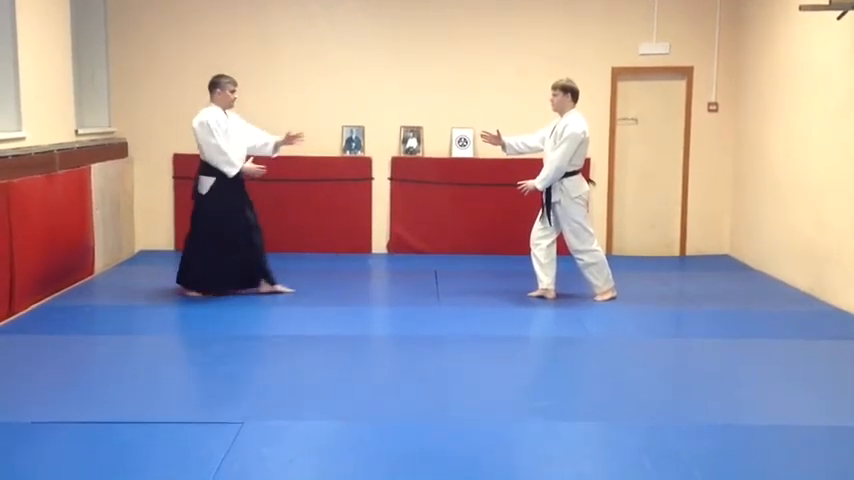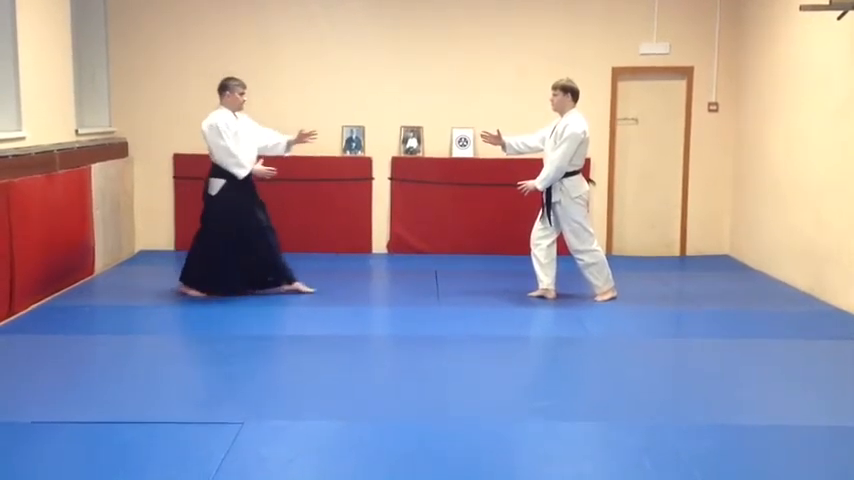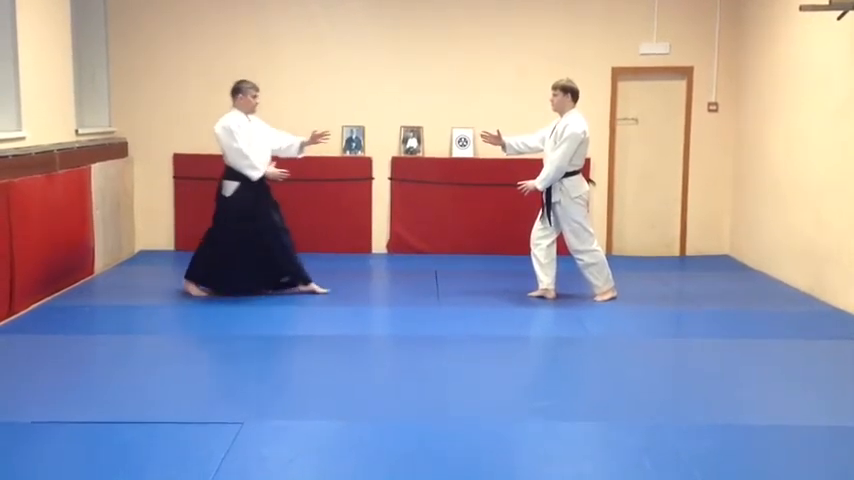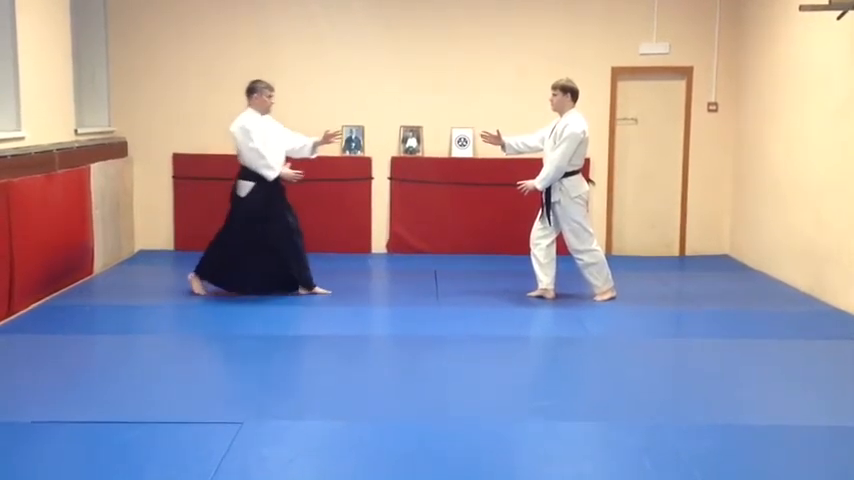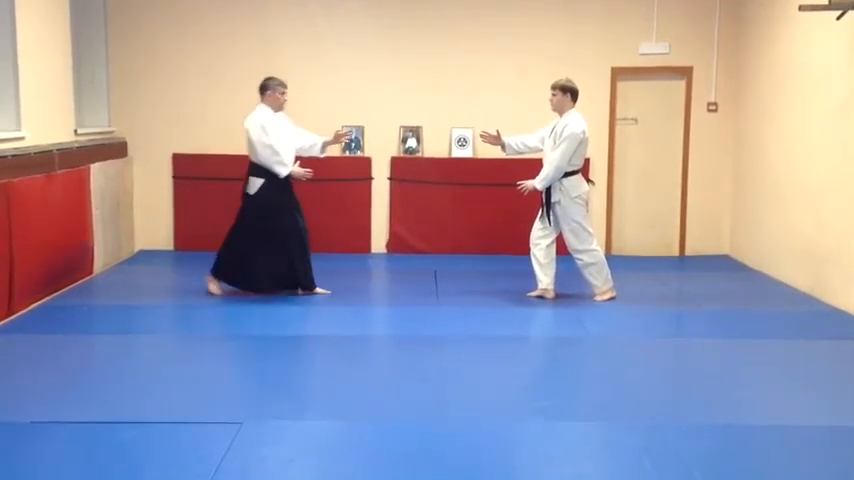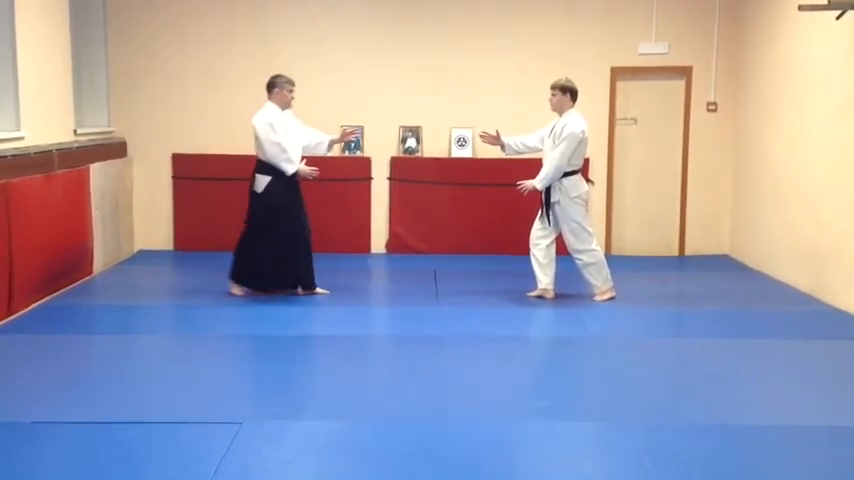
dt=0.1s
person 1, frame 1
left shoulder: (574, 126)
right shoulder: (560, 124)
left elbow: (559, 162)
right elbow: (535, 141)
left wrist: (538, 183)
right wrist: (504, 143)
left hip: (569, 191)
right hip: (556, 191)
left knee: (582, 242)
right knee: (541, 237)
left ankle: (606, 288)
right ankle: (547, 287)
person 1, frame 2
left shoulder: (575, 126)
right shoulder: (560, 124)
left elbow: (559, 162)
right elbow: (535, 141)
left wrist: (538, 184)
right wrist: (504, 142)
left hip: (569, 191)
right hip: (556, 191)
left knee: (582, 242)
right knee: (541, 237)
left ankle: (606, 288)
right ankle: (547, 287)
person 1, frame 3
left shoulder: (574, 126)
right shoulder: (560, 124)
left elbow: (559, 162)
right elbow: (535, 141)
left wrist: (538, 183)
right wrist: (504, 143)
left hip: (569, 191)
right hip: (557, 191)
left knee: (582, 242)
right knee: (541, 237)
left ankle: (606, 288)
right ankle: (547, 287)
person 1, frame 4
left shoulder: (574, 126)
right shoulder: (559, 123)
left elbow: (559, 162)
right elbow: (534, 141)
left wrist: (538, 183)
right wrist: (504, 142)
left hip: (568, 191)
right hip: (556, 191)
left knee: (582, 242)
right knee: (541, 237)
left ankle: (605, 287)
right ankle: (546, 287)
person 1, frame 5
left shoulder: (574, 126)
right shoulder: (559, 123)
left elbow: (559, 162)
right elbow: (534, 141)
left wrist: (537, 183)
right wrist: (504, 143)
left hip: (569, 191)
right hip: (556, 191)
left knee: (582, 242)
right knee: (541, 237)
left ankle: (605, 288)
right ankle: (546, 287)
person 1, frame 6
left shoulder: (573, 126)
right shoulder: (559, 123)
left elbow: (558, 161)
right elbow: (534, 141)
left wrist: (537, 183)
right wrist: (503, 143)
left hip: (568, 191)
right hip: (556, 191)
left knee: (582, 242)
right knee: (540, 237)
left ankle: (605, 288)
right ankle: (546, 287)
person 2, frame 1
left shoulder: (232, 118)
right shoulder: (205, 119)
left elbow: (252, 138)
right elbow: (216, 152)
left wrist: (279, 142)
right wrist: (242, 168)
left hip: (231, 183)
right hip: (213, 184)
left knee: (248, 230)
right knee: (206, 234)
left ankle: (263, 281)
right ankle: (190, 284)
person 2, frame 2
left shoulder: (243, 120)
right shoulder: (215, 122)
left elbow: (263, 138)
right elbow: (226, 155)
left wrist: (292, 141)
right wrist: (251, 170)
left hip: (242, 185)
right hip: (224, 186)
left knee: (261, 230)
right knee: (213, 236)
left ankle: (284, 280)
right ankle: (191, 283)
person 2, frame 3
left shoulder: (256, 123)
right shoulder: (228, 125)
left elbow: (277, 140)
right elbow: (239, 157)
left wrist: (305, 142)
right wrist: (264, 172)
left hip: (256, 188)
right hip: (238, 187)
left knee: (276, 231)
right knee: (223, 236)
left ankle: (300, 281)
right ankle: (193, 281)
person 2, frame 4
left shoulder: (270, 122)
right shoulder: (243, 124)
left elbow: (290, 141)
right elbow: (255, 157)
left wrist: (318, 142)
right wrist: (279, 173)
left hip: (270, 188)
right hip: (252, 188)
left knee: (289, 232)
right knee: (235, 236)
left ankle: (304, 284)
right ankle: (200, 276)
person 2, frame 5
left shoulder: (281, 119)
right shoulder: (257, 120)
left elbow: (299, 139)
right elbow: (267, 152)
left wrist: (328, 141)
right wrist: (290, 171)
left hip: (280, 183)
right hip: (262, 184)
left knee: (295, 232)
right knee: (248, 233)
left ankle: (304, 284)
right ankle: (217, 276)
person 2, frame 6
left shoulder: (287, 117)
right shoulder: (264, 118)
left elbow: (306, 138)
right elbow: (275, 150)
left wrist: (335, 139)
right wrist: (297, 169)
left hip: (286, 182)
right hip: (269, 182)
left knee: (297, 232)
right knee: (260, 232)
left ankle: (304, 284)
right ankle: (239, 280)
